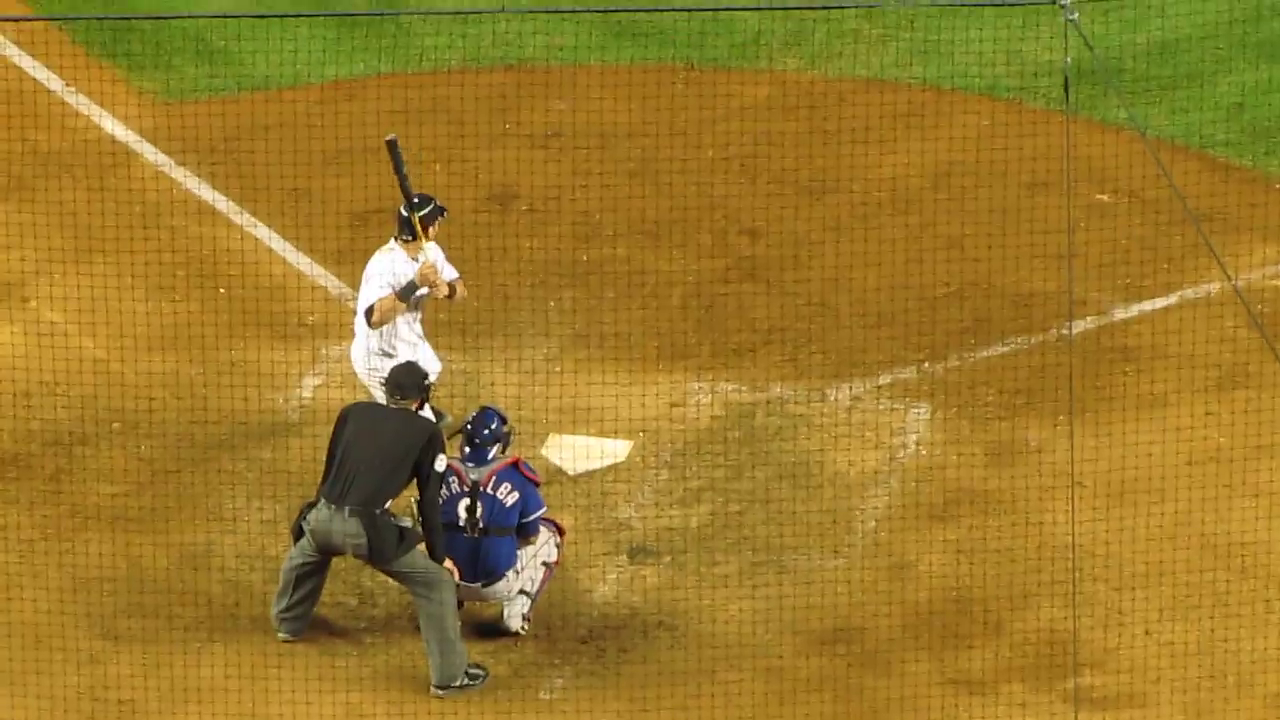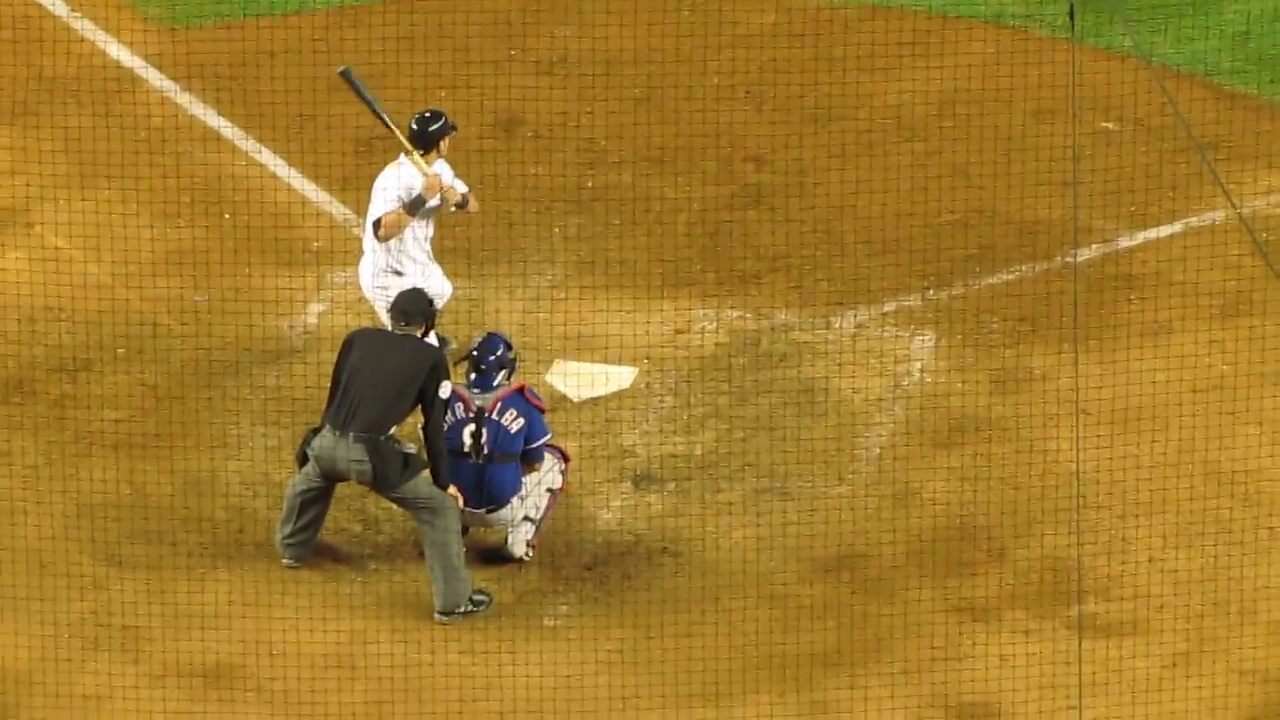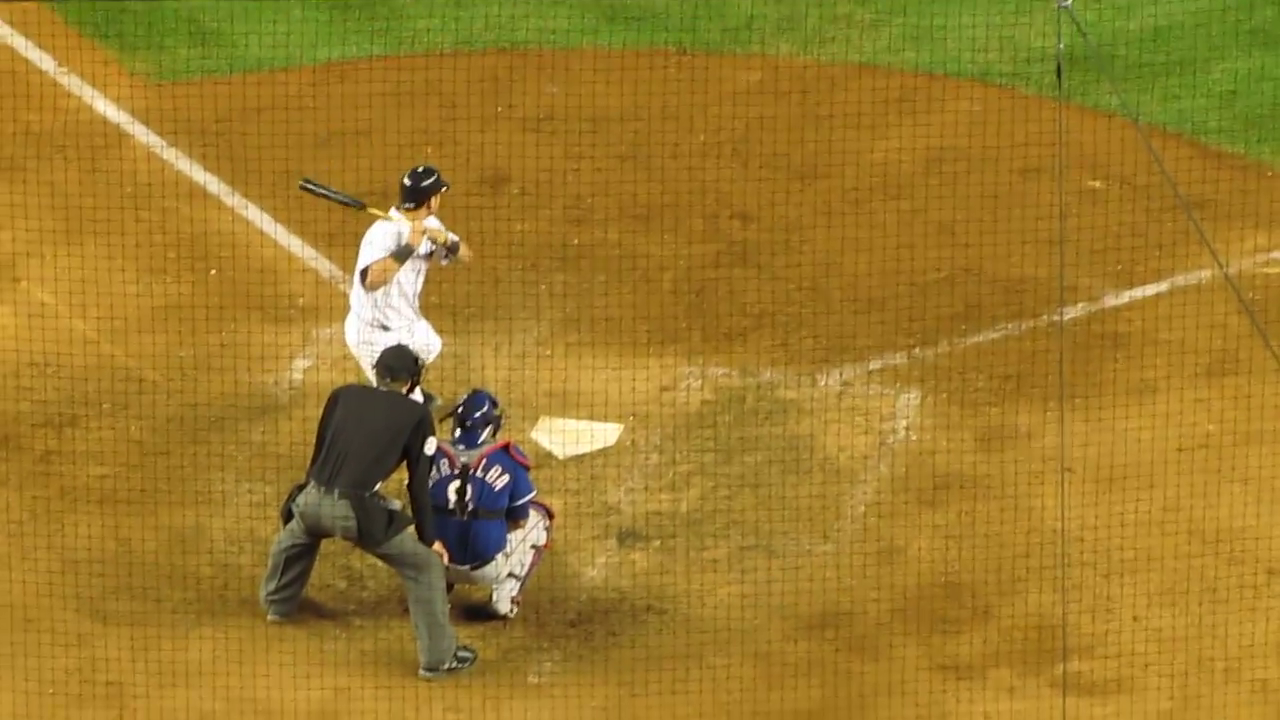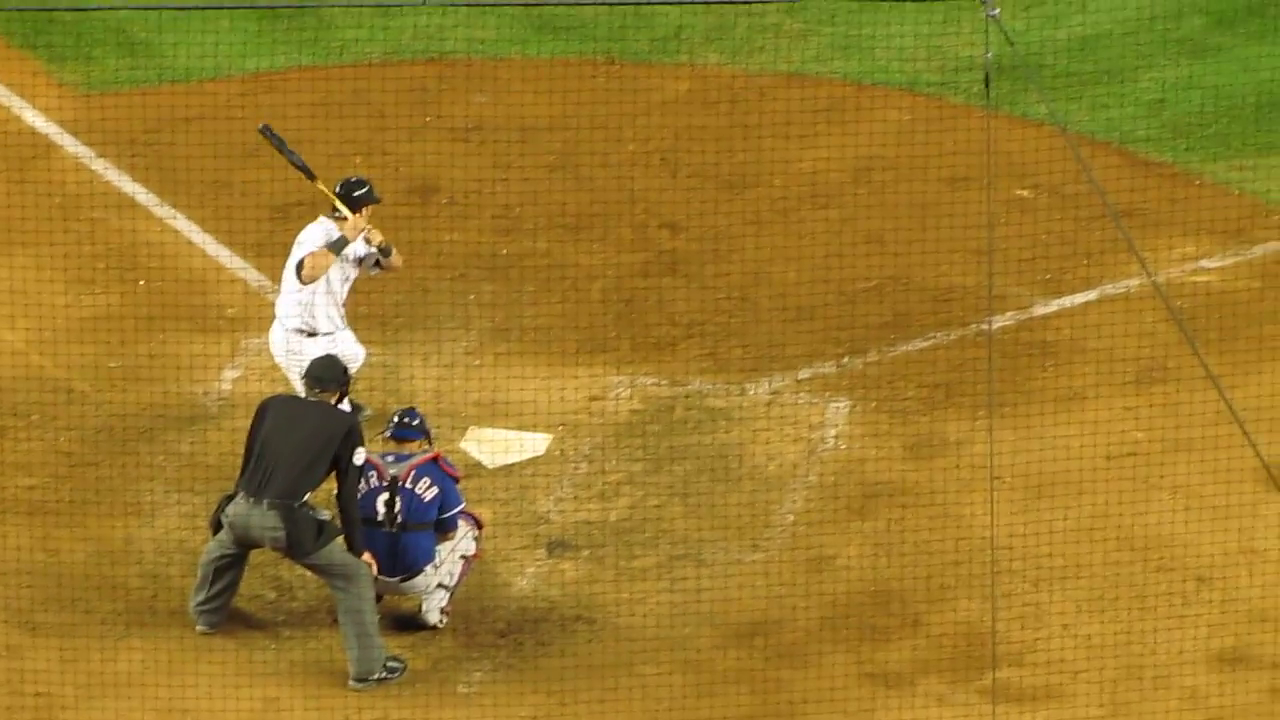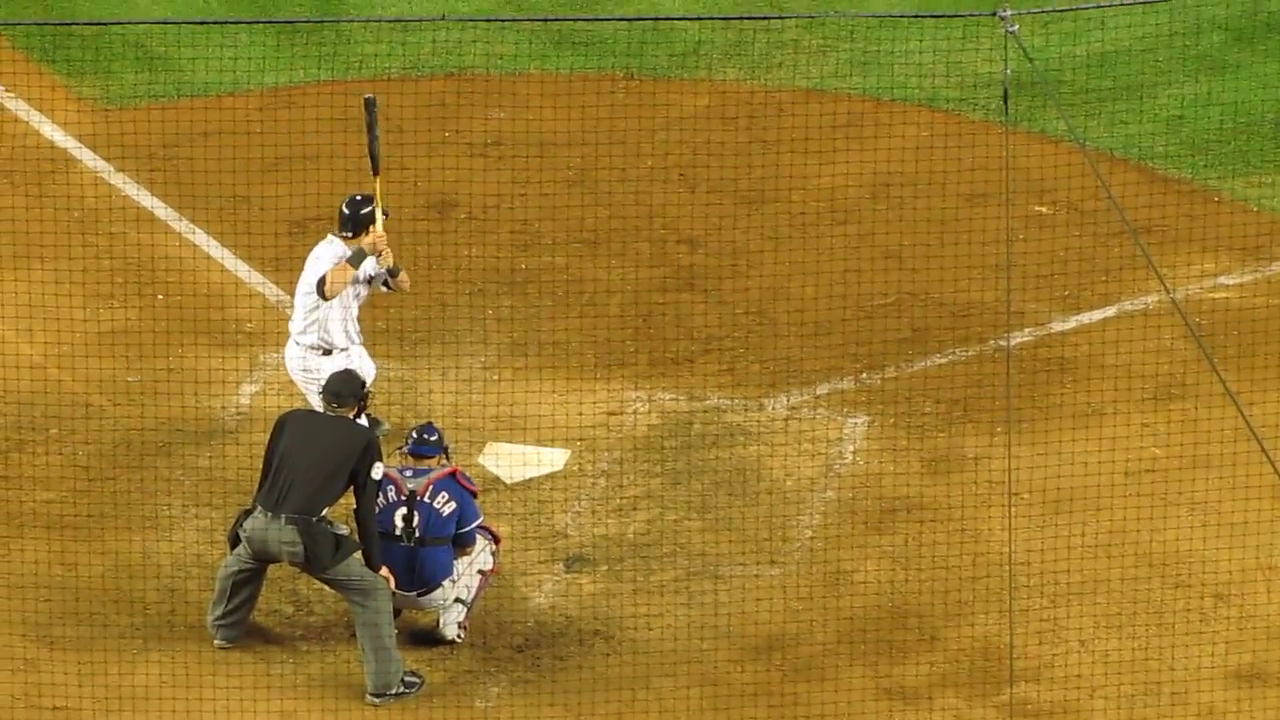
dt=0.4s
person 1, frame 1
left shoulder: (353, 412)
right shoulder: (427, 431)
right elbow: (429, 500)
right wrist: (438, 555)
left hip: (323, 518)
right hip: (367, 528)
left knee: (302, 557)
right knee: (437, 582)
left ankle: (288, 622)
right ankle: (450, 675)
person 1, frame 2
left shoulder: (357, 338)
right shoulder: (431, 357)
right elbow: (433, 427)
right wrist: (443, 481)
left hip: (328, 444)
right hip: (371, 454)
left knee: (307, 481)
right knee: (441, 509)
left ankle: (293, 548)
right ankle: (453, 601)
person 1, frame 3
left shoulder: (343, 394)
right shoulder: (417, 414)
right elbow: (419, 483)
right wrist: (428, 538)
left hip: (313, 500)
right hip: (357, 510)
left knee: (292, 536)
right knee: (426, 564)
left ankle: (277, 604)
right ankle: (438, 658)
person 1, frame 4
left shoulder: (272, 405)
right shoulder: (345, 424)
right elbow: (348, 493)
right wrist: (357, 548)
left hip: (242, 511)
right hip: (286, 521)
left knee: (221, 546)
right knee: (355, 575)
left ankle: (207, 615)
right ankle: (367, 667)
person 1, frame 5
left shoulder: (290, 419)
right shoulder: (363, 438)
right elbow: (366, 508)
right wrist: (374, 564)
left hip: (260, 526)
right hip: (304, 535)
left knee: (238, 562)
right knee: (374, 590)
left ankle: (224, 629)
right ankle: (385, 683)
person 2, frame 1
left shoulder: (429, 250)
right shoulder: (385, 263)
left elbow: (460, 289)
right elbow: (374, 318)
left wrist: (447, 289)
right wrist: (415, 284)
left hip: (409, 342)
right hip: (379, 357)
left knee: (430, 370)
person 2, frame 2
left shoulder: (438, 168)
right shoulder: (394, 178)
left elbow: (472, 206)
right elbow: (381, 232)
left wrist: (457, 198)
right wrist: (422, 197)
left hip: (419, 264)
right hip: (387, 277)
left knee: (440, 293)
person 2, frame 3
left shoulder: (429, 224)
right shoulder: (385, 231)
left elbow: (465, 256)
right elbow: (369, 282)
left wrist: (447, 241)
right wrist: (409, 247)
left hip: (405, 320)
right hip: (373, 332)
left knee: (429, 347)
person 2, frame 4
left shoulder: (356, 236)
right shoulder: (318, 233)
left elbow: (394, 263)
right elbow: (305, 274)
left wrist: (381, 244)
right wrist: (344, 239)
left hip: (330, 330)
right hip: (298, 341)
left knee: (353, 357)
person 2, frame 5
left shoulder: (366, 251)
right shoulder: (328, 252)
left elbow: (402, 285)
right elbow: (327, 290)
left wrist: (390, 265)
right wrist: (363, 253)
left hip: (344, 345)
right hip: (313, 358)
left knee: (365, 374)
person 3, frame 1
left shoulder: (443, 471)
right shoulder: (517, 474)
right elbow: (530, 537)
right hip: (498, 583)
right knee: (548, 533)
right ankle: (515, 615)
person 3, frame 2
left shoulder: (449, 398)
right shoulder: (523, 401)
right elbow: (534, 464)
right hip: (503, 508)
right knee: (554, 461)
right ankle: (520, 542)
person 3, frame 3
left shoulder: (433, 455)
right shoulder: (508, 458)
right elbow: (519, 521)
right hip: (488, 565)
right knee: (538, 516)
right ankle: (505, 598)
person 3, frame 4
left shoulder: (362, 467)
right shoulder: (437, 470)
right elbow: (449, 533)
right hip: (417, 577)
right knee: (467, 525)
right ankle: (434, 608)
person 3, frame 5
left shoulder: (380, 482)
right shoulder: (455, 484)
right elbow: (466, 548)
right hip: (435, 591)
right knee: (485, 541)
right ankle: (452, 623)
